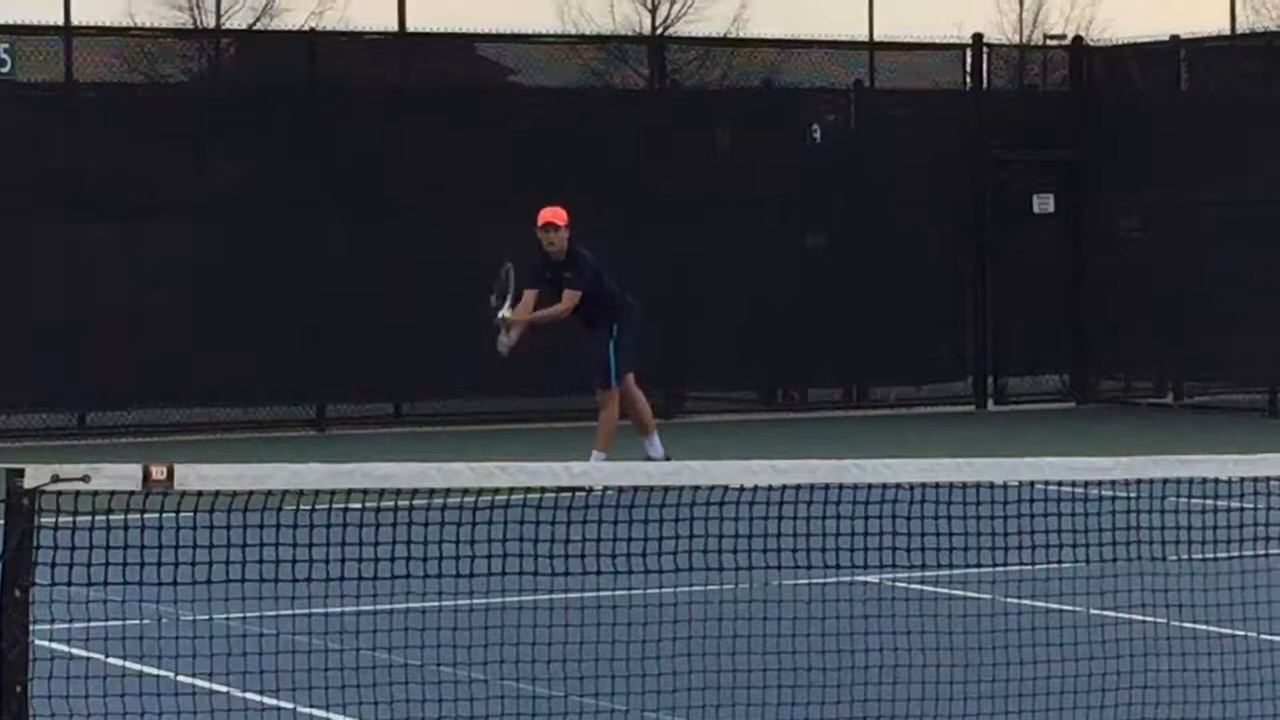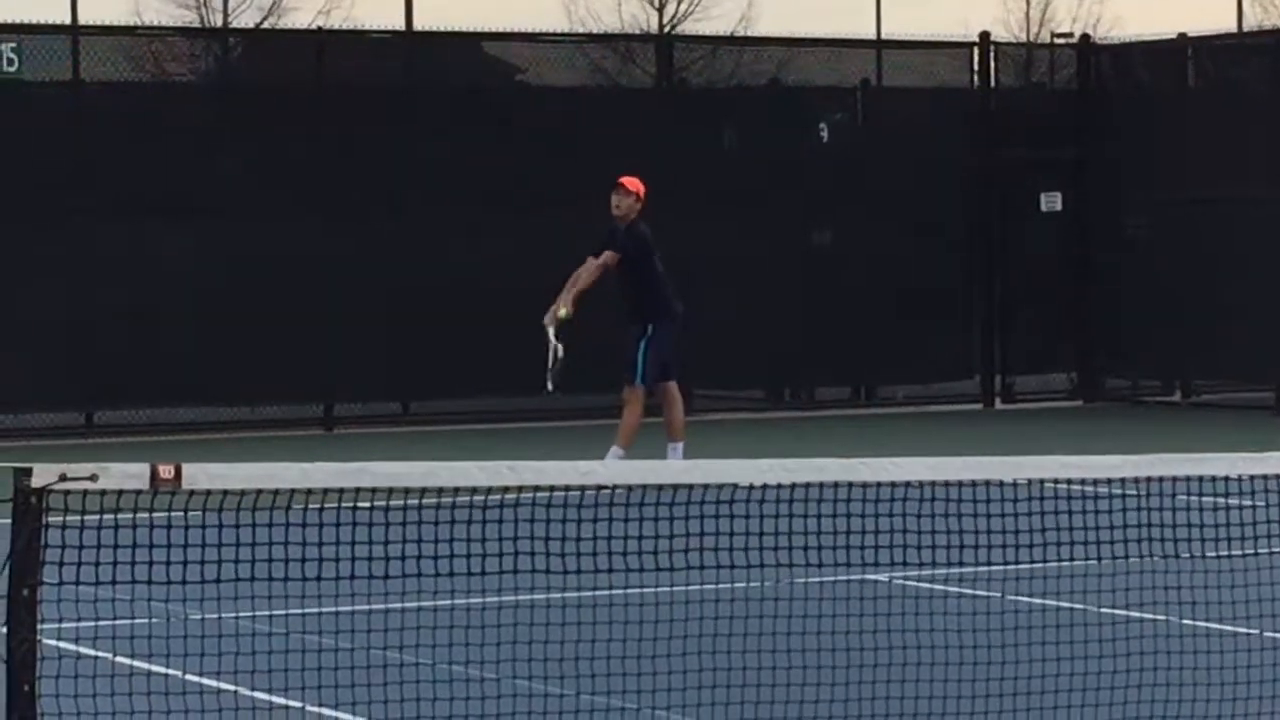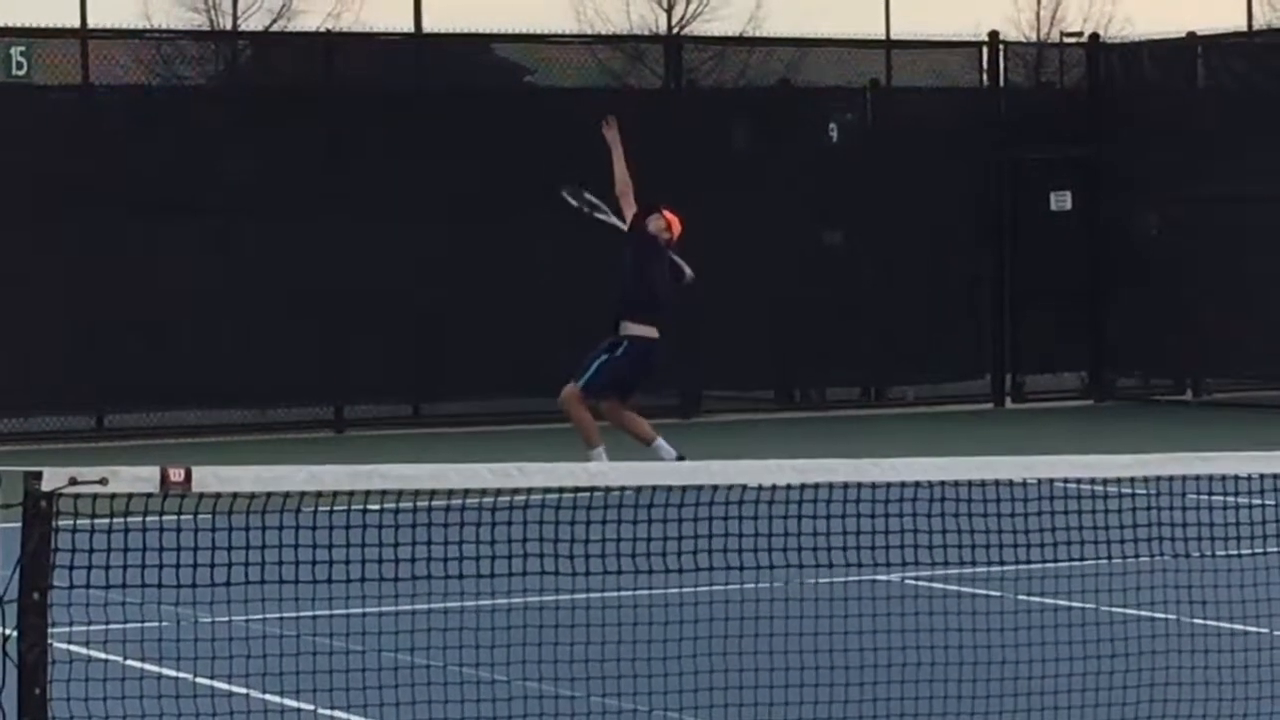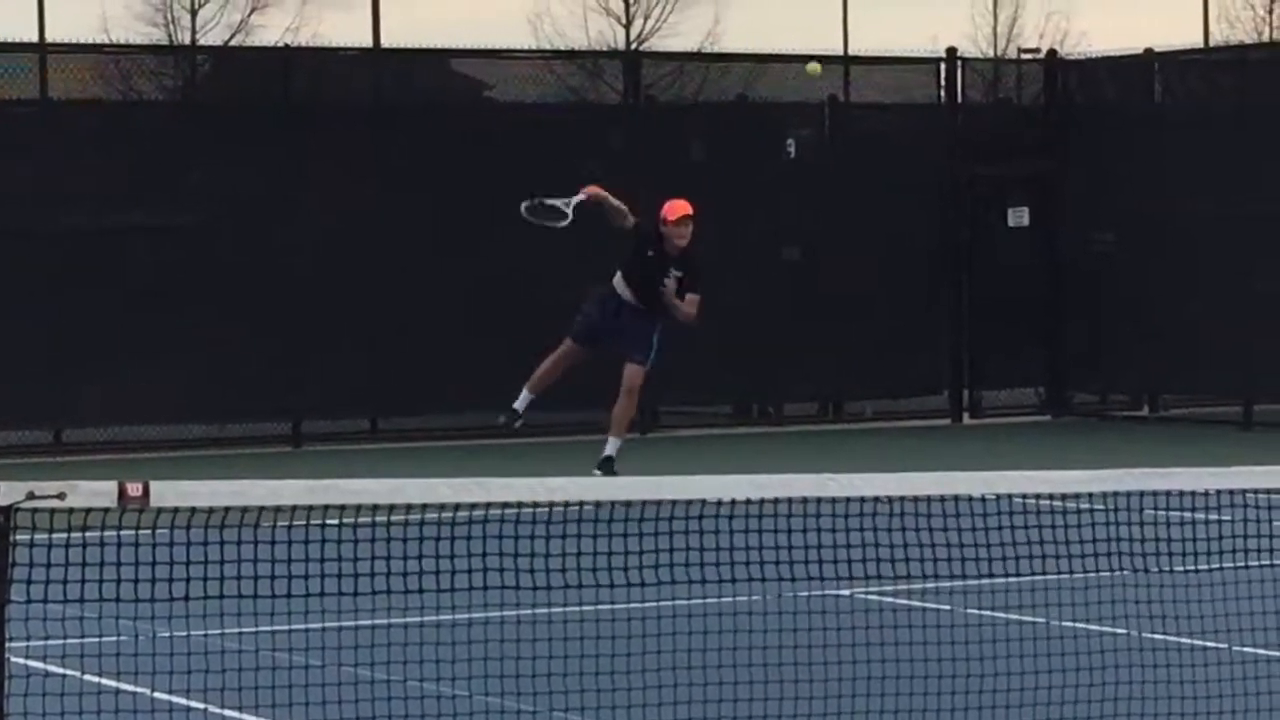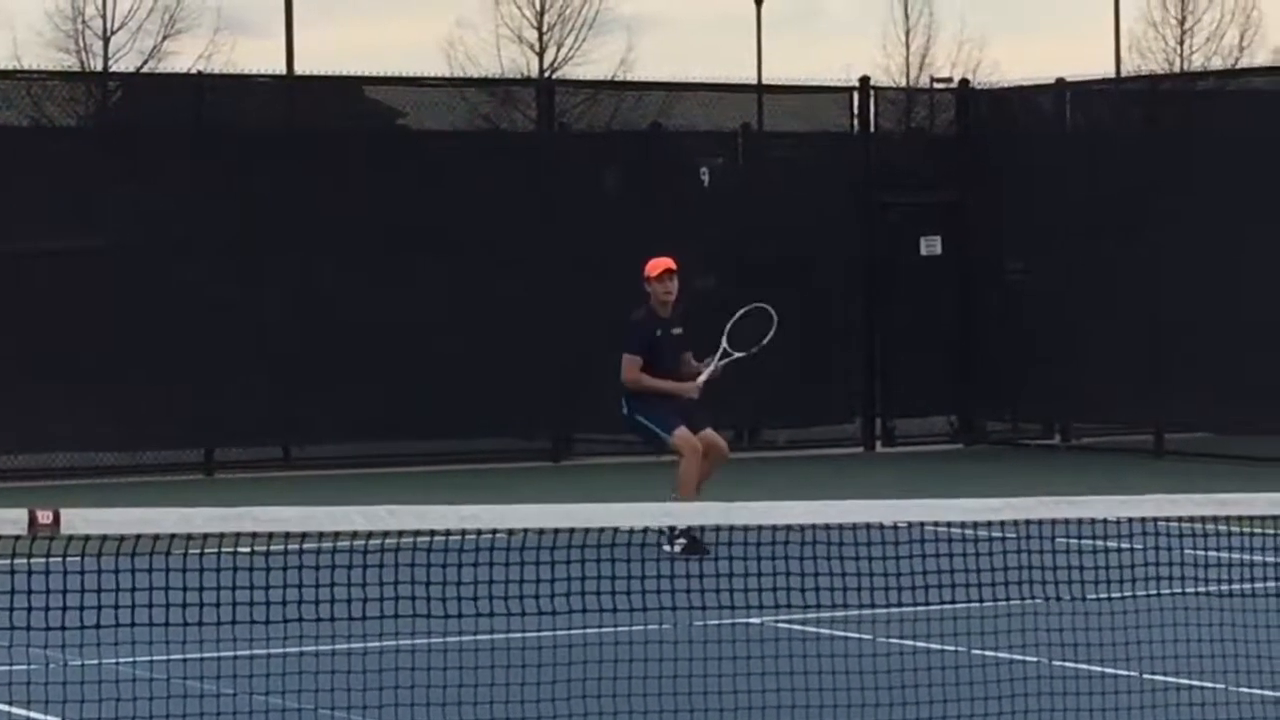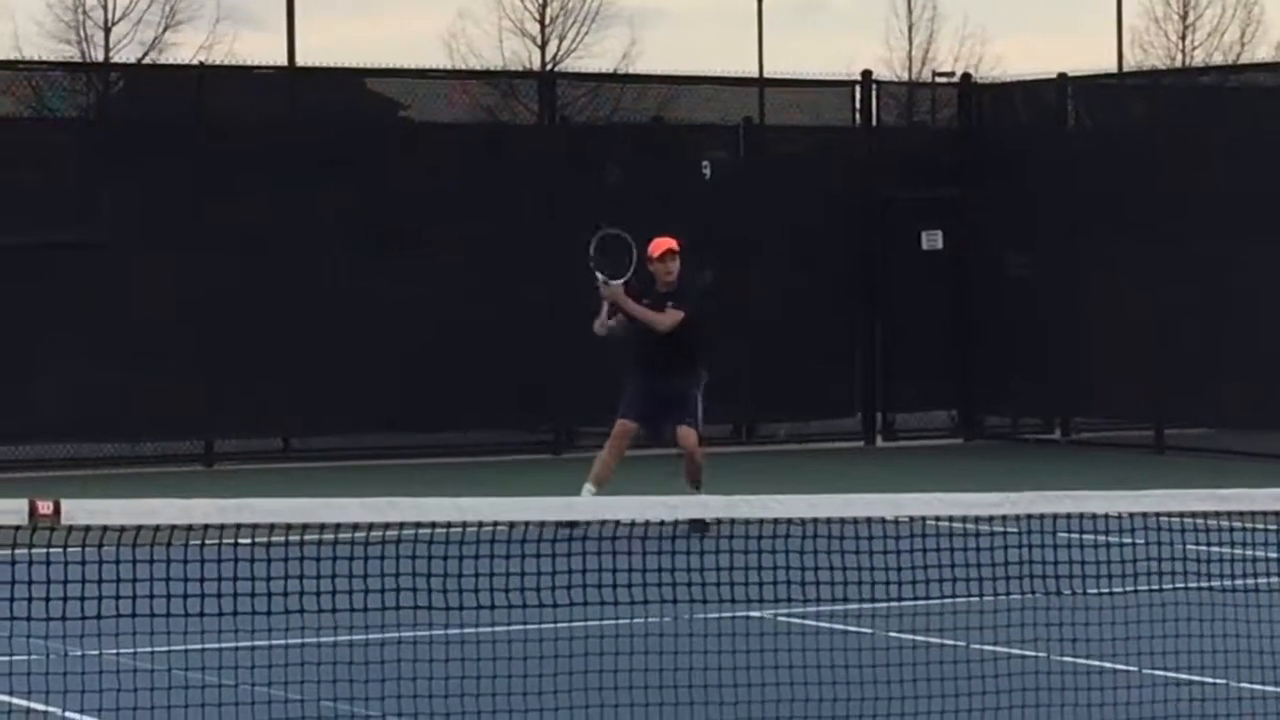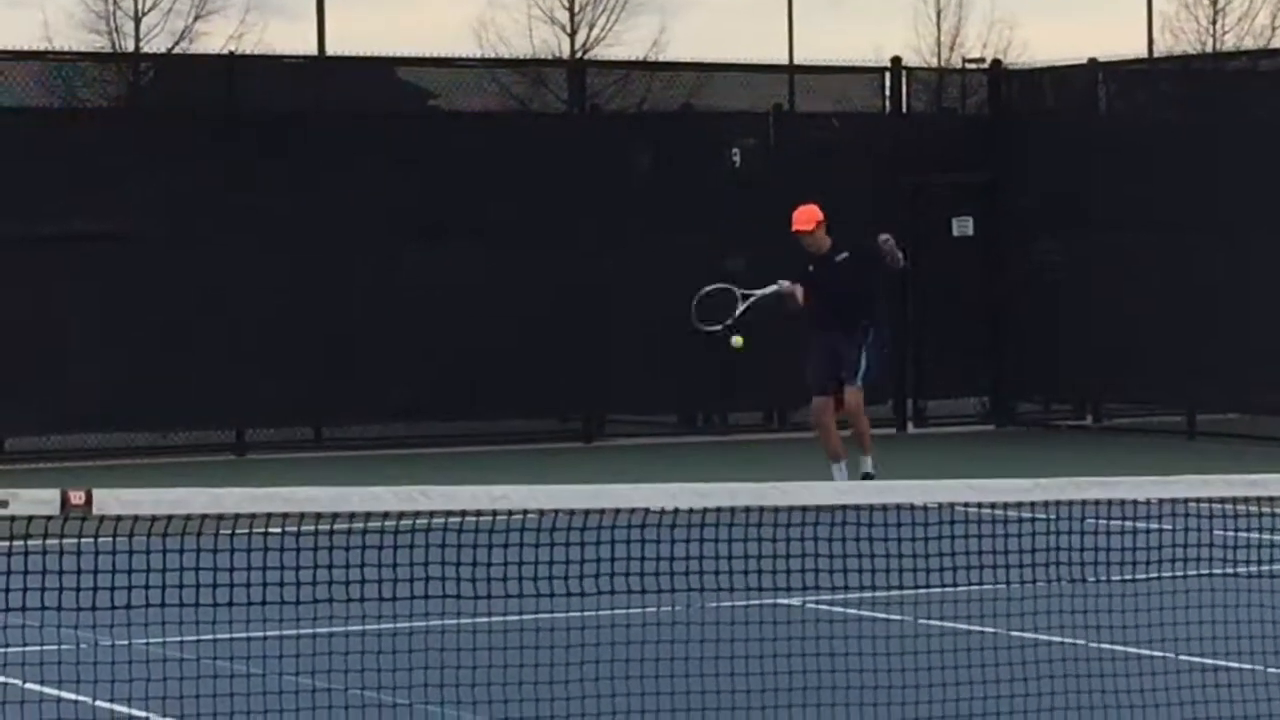
dt=0.7s
person 1, frame 1
left shoulder: (581, 260)
right shoulder: (541, 265)
left elbow: (565, 308)
right elbow: (526, 305)
left wrist: (522, 319)
right wrist: (511, 336)
left hip: (617, 320)
right hip: (600, 323)
left knee: (607, 394)
right knee: (626, 387)
left ankle: (596, 464)
right ankle: (656, 453)
person 1, frame 2
left shoulder: (634, 233)
right shoulder: (620, 235)
left elbow: (600, 266)
right elbow: (587, 267)
left wrist: (571, 297)
right wrist: (559, 303)
left hip: (656, 320)
right hip: (662, 318)
left knee: (634, 394)
right knee: (667, 388)
right ankle: (677, 461)
person 1, frame 3
left shoulder: (647, 248)
right shoulder: (667, 263)
left elbow: (624, 193)
right elbow: (688, 275)
left wrist: (614, 143)
left hip: (632, 343)
right hip: (642, 343)
left knee: (571, 397)
right knee: (612, 407)
left ankle: (601, 466)
right ankle: (670, 457)
person 1, frame 4
left shoulder: (690, 265)
right shoulder: (648, 238)
left elbow: (689, 316)
right elbow: (620, 215)
left wrist: (672, 301)
right wrist: (600, 196)
left hip: (644, 319)
right hip: (613, 303)
left knee: (630, 387)
right knee: (566, 354)
left ankle: (608, 457)
right ankle: (521, 405)
person 1, frame 5
left shoulder: (676, 322)
right shoulder: (641, 324)
left elbow: (684, 364)
right elbow: (629, 378)
left wrist: (701, 369)
right wrist: (676, 387)
left hip: (673, 399)
right hip: (642, 403)
left knee: (718, 449)
right knee: (691, 447)
right ankle: (680, 531)
person 1, frame 6
left shoulder: (685, 296)
right shoulder: (649, 294)
left elbow: (664, 325)
right elbow: (622, 324)
left wrist: (628, 304)
right wrist: (604, 325)
left hip: (682, 380)
right hip: (645, 378)
left knee: (689, 444)
right knee: (619, 436)
person 1, frame 7
left shoulder: (855, 250)
right shoulder: (807, 268)
left elbow: (897, 263)
right elbow: (800, 301)
left wrist: (891, 248)
right wrist: (791, 291)
left hip: (857, 337)
right hip: (824, 342)
left knee: (852, 404)
right knee: (820, 414)
left ankle: (866, 471)
right ankle: (840, 481)
